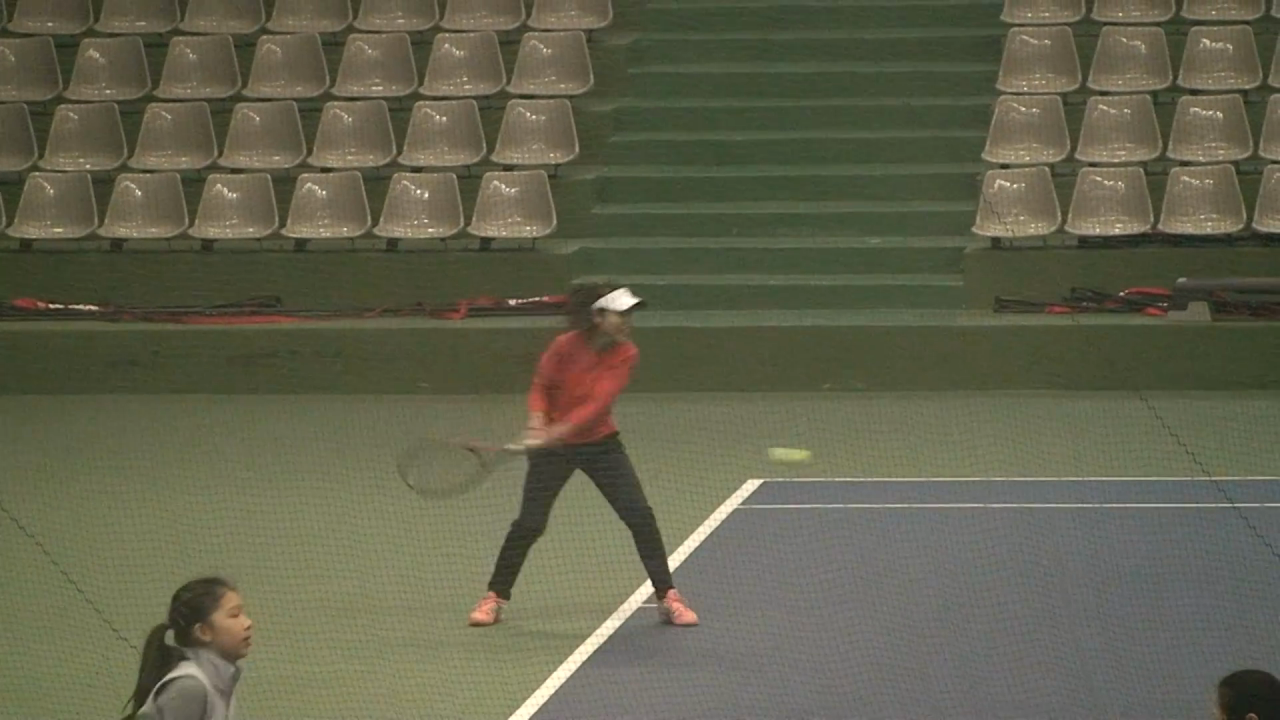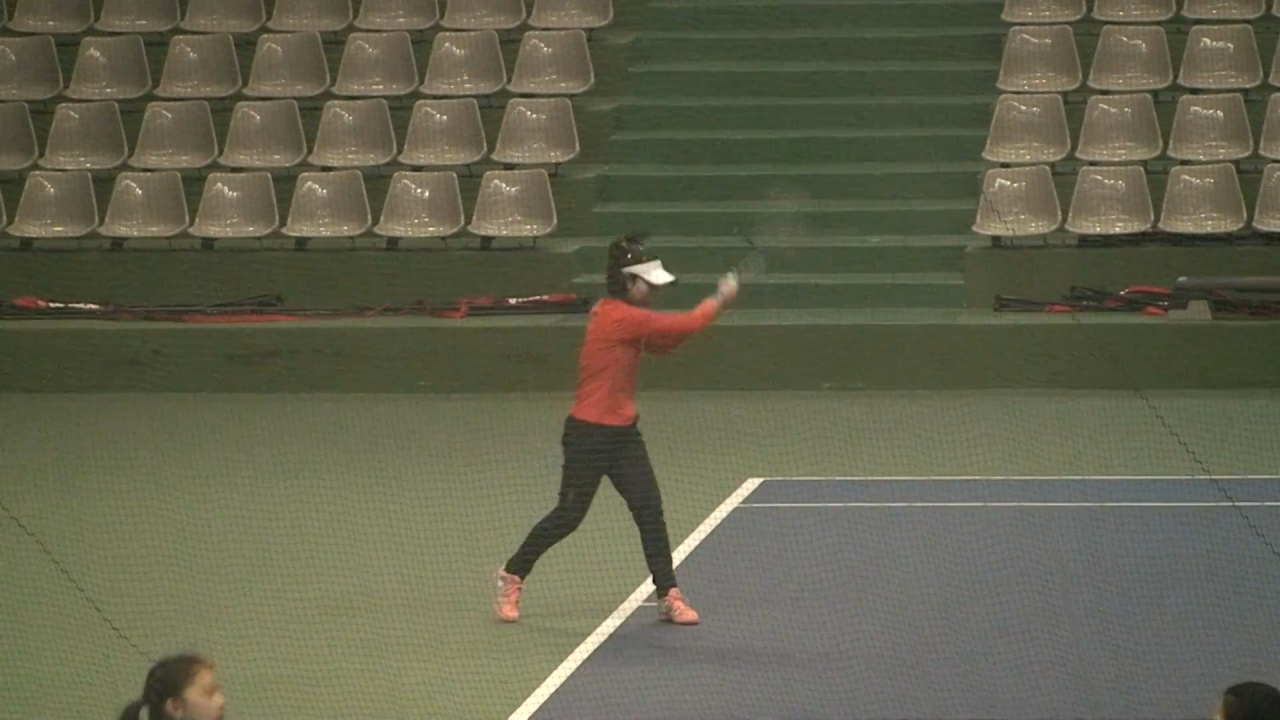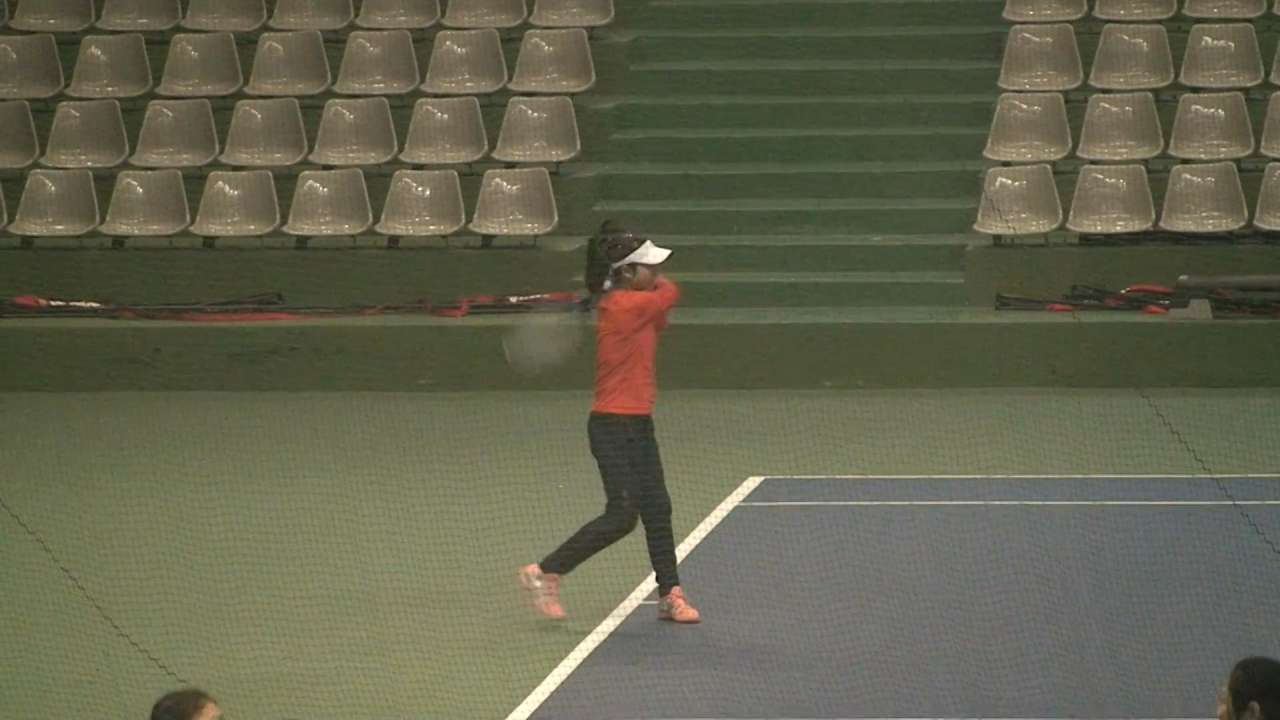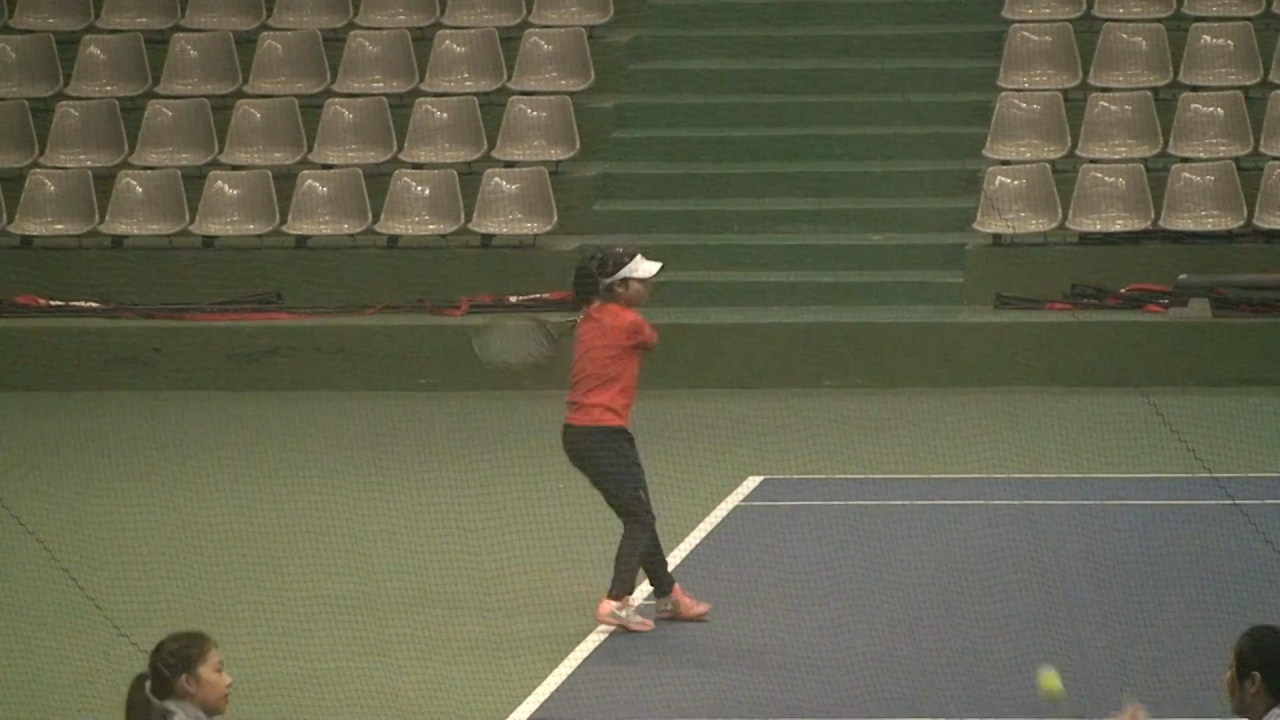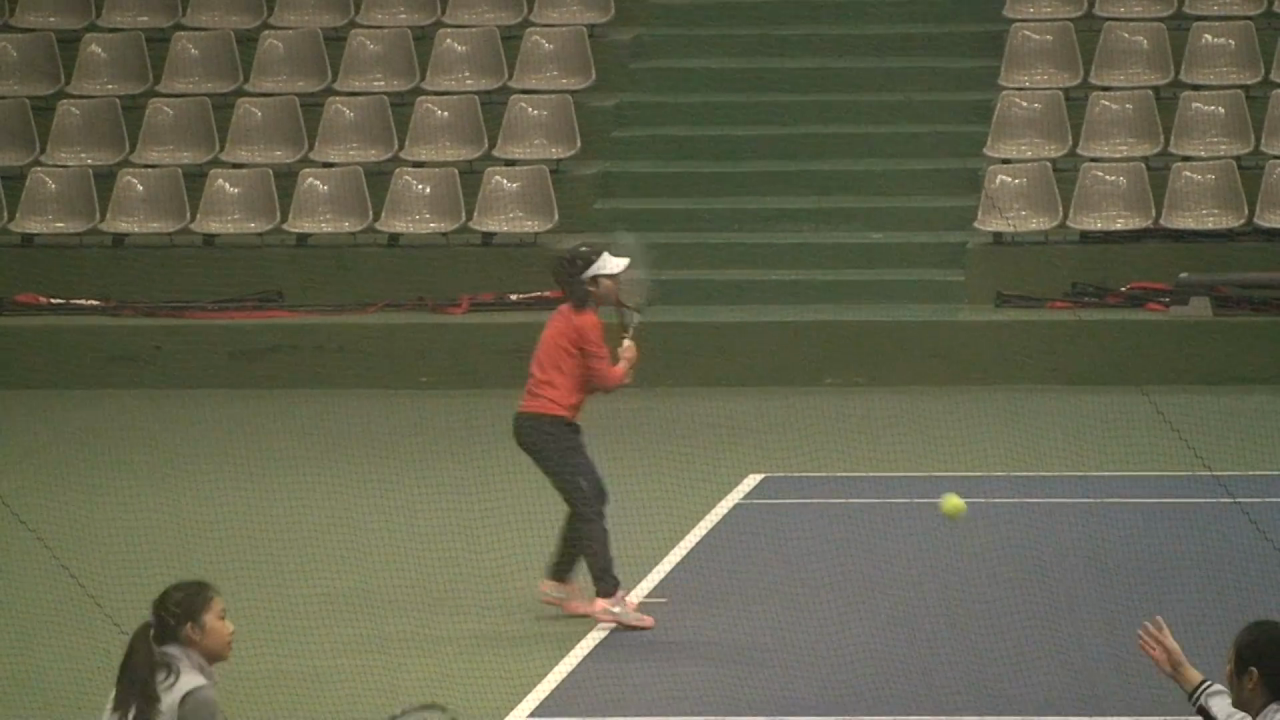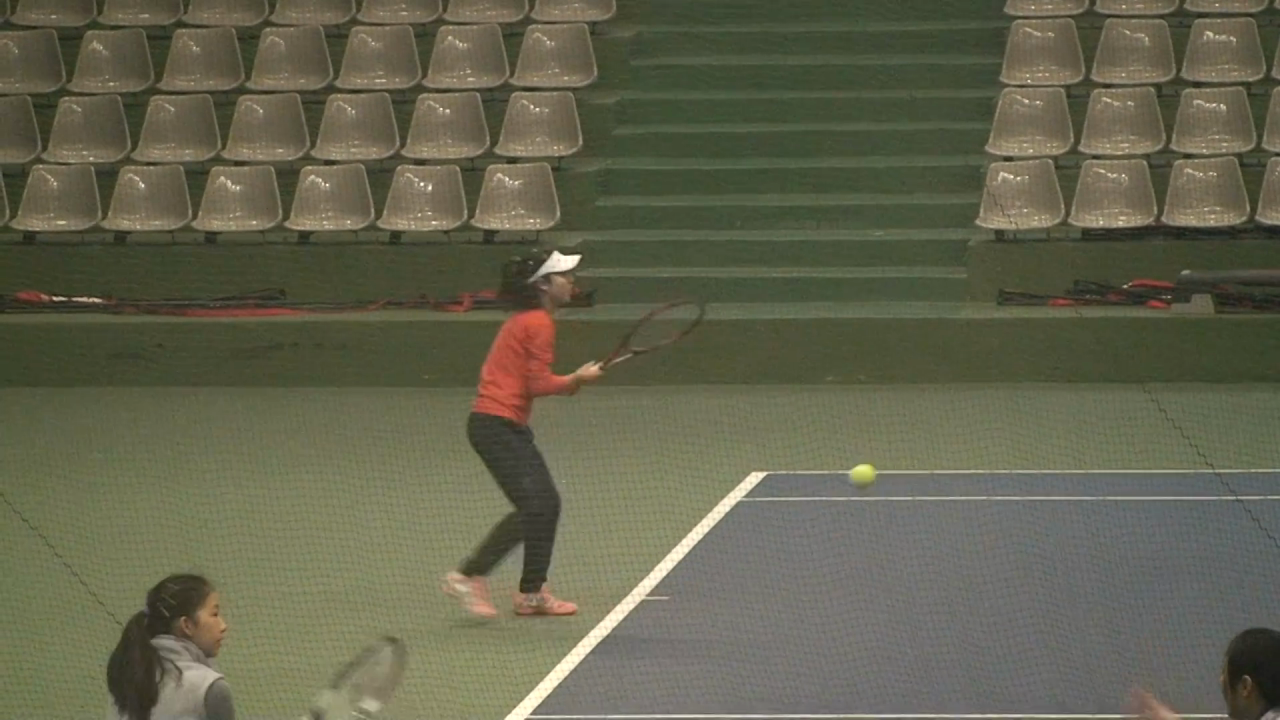
dt=0.2s
person 1, frame 1
left shoulder: (625, 353)
right shoulder: (565, 346)
left elbow: (596, 406)
right elbow: (539, 389)
left wrist: (561, 430)
right wrist: (537, 423)
left hip: (601, 444)
right hip: (554, 446)
left knee: (641, 516)
right knee: (528, 524)
left ankle: (667, 597)
right ankle: (495, 596)
person 1, frame 2
left shoulder: (630, 316)
right shoulder: (616, 317)
left elbow: (671, 338)
right elbow: (687, 324)
right wrist: (721, 298)
left hip: (621, 430)
right hip: (588, 433)
left knee: (650, 511)
right knee: (568, 515)
left ankle: (669, 596)
right ankle: (512, 576)
person 1, frame 3
left shoulder: (617, 304)
right shoulder: (632, 303)
left elbow: (656, 324)
right elbow: (670, 291)
right wrist: (649, 280)
left hip: (635, 424)
right hip: (616, 426)
left knee: (657, 510)
right knee: (621, 516)
left ankle: (670, 593)
right ankle: (543, 573)
person 1, frame 4
left shoulder: (594, 318)
right shoulder: (628, 322)
right elbow: (649, 342)
left hip: (578, 432)
right hip: (601, 435)
left knee: (638, 510)
right knee: (639, 516)
left ankle: (669, 594)
right ankle: (616, 603)
person 1, frame 5
left shoulder: (569, 314)
right shoulder: (587, 322)
right elbow: (605, 380)
left wrist: (614, 363)
right wrist: (626, 359)
left hip: (538, 423)
right hip: (549, 425)
left knee: (589, 502)
right knee: (591, 505)
left ankle: (560, 583)
right ankle: (608, 599)
person 1, frame 6
left shoulder: (527, 318)
right shoulder: (539, 324)
right elbow: (540, 383)
left wrist: (566, 383)
right wrist: (579, 378)
left hip: (503, 425)
right hip: (496, 426)
left knee: (547, 505)
right knee: (534, 508)
left ankle: (532, 593)
right ankle: (468, 577)
